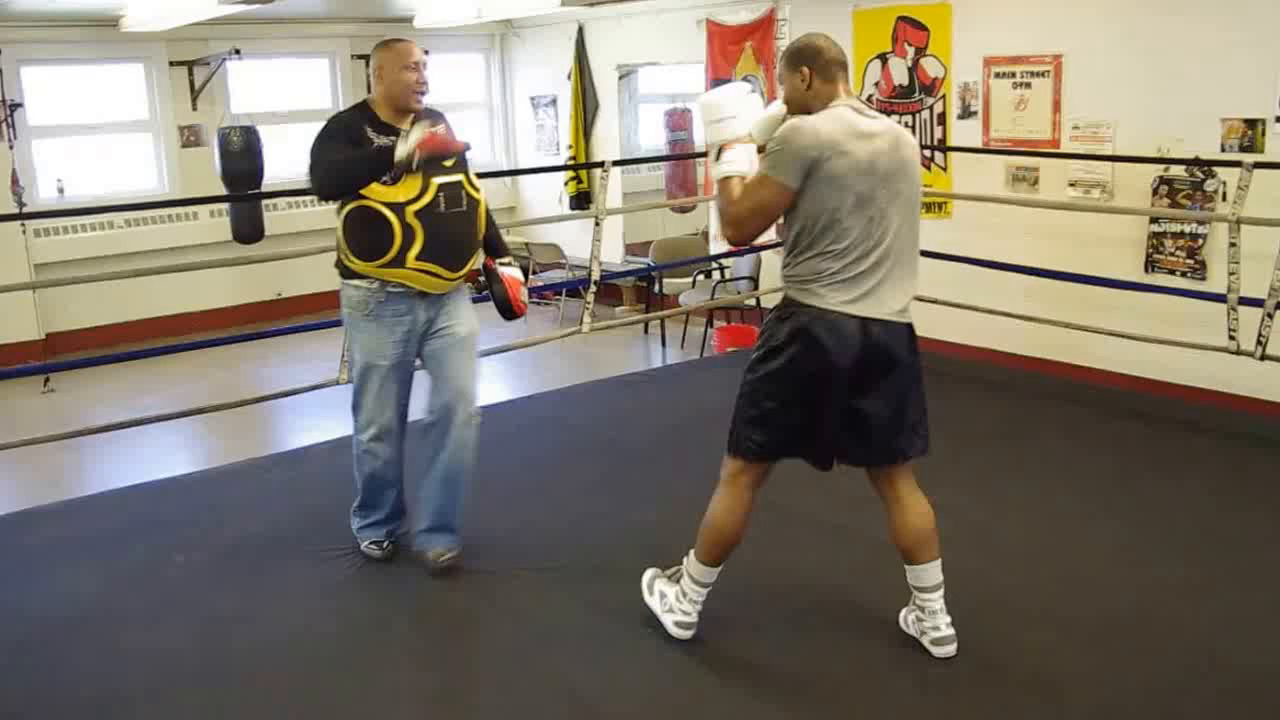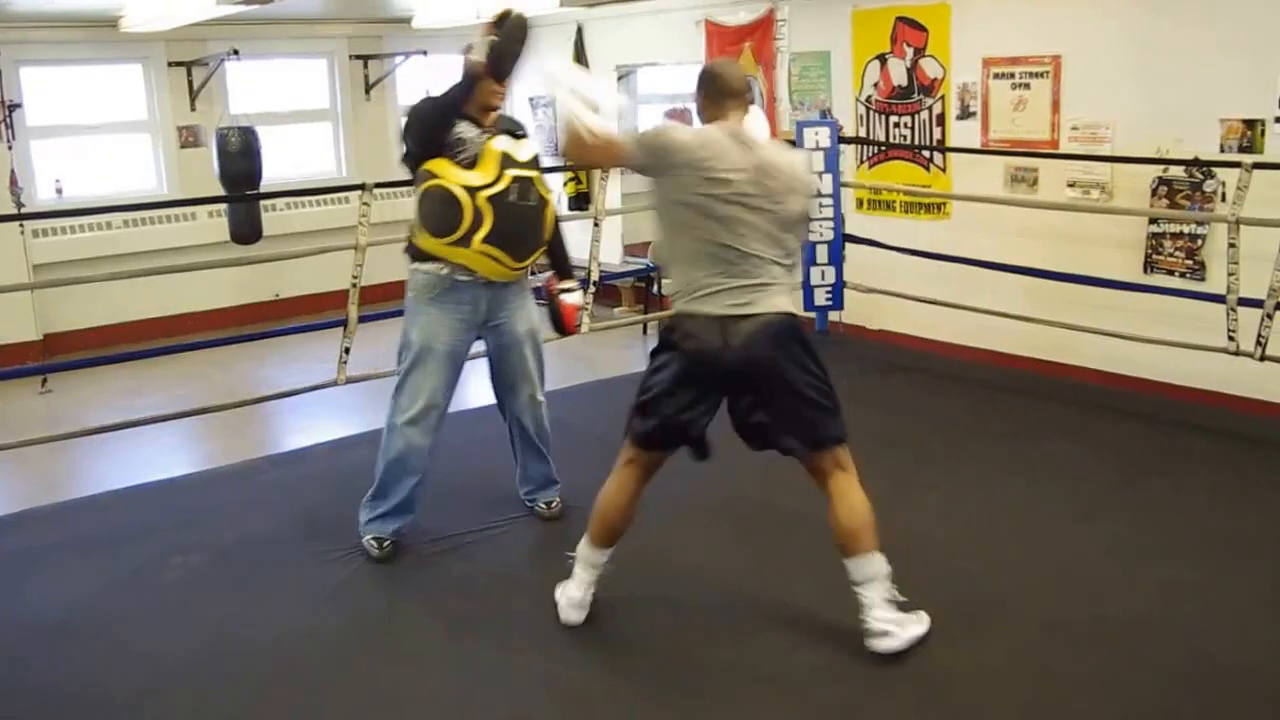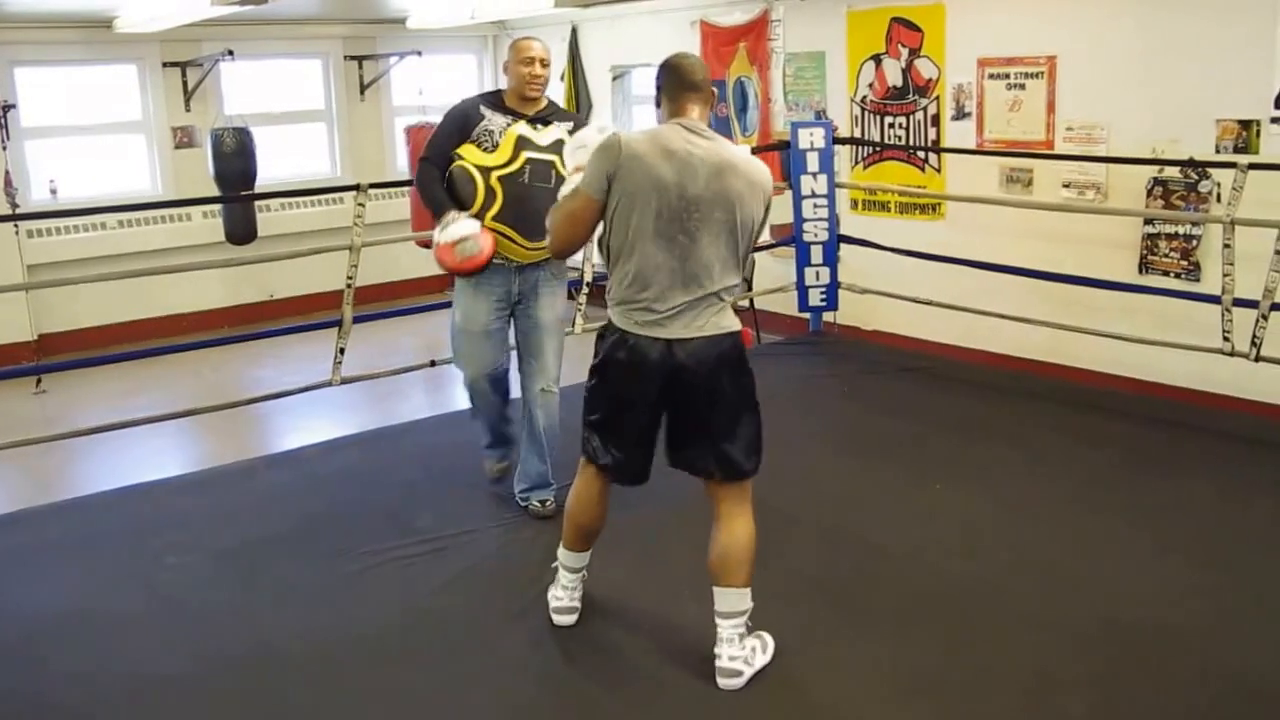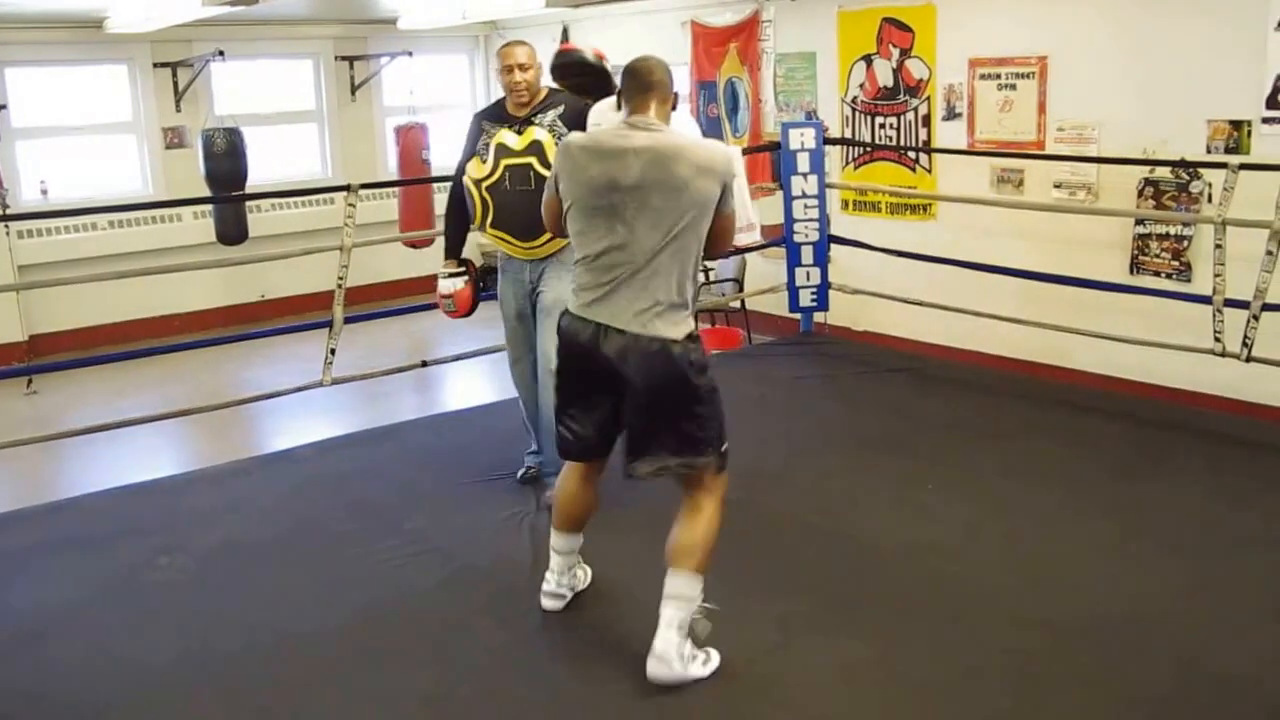
dt=0.5s
person 1, frame 1
left shoulder: (805, 135)
right shoulder: (901, 140)
left elbow: (741, 228)
left wrist: (727, 155)
left hip: (814, 327)
right hip: (888, 330)
left knee: (743, 472)
right knee: (896, 479)
left ankle: (684, 603)
right ankle: (933, 618)
person 1, frame 2
left shoulder: (676, 146)
right shoulder: (796, 166)
left elbow: (584, 153)
left wrist: (577, 113)
left hip: (697, 334)
right hip: (775, 334)
left knee: (635, 461)
right knee: (835, 468)
left ankle: (580, 589)
right ankle: (882, 614)
person 1, frame 3
left shoulder: (620, 150)
right shoulder: (754, 173)
left elbow: (560, 243)
left wrist: (576, 184)
left hip: (630, 344)
right hip: (713, 348)
left knee: (596, 471)
right knee: (732, 496)
left ankle: (566, 593)
right ankle: (733, 646)
person 1, frame 4
left shoulder: (576, 152)
right shoulder: (712, 160)
left elbow: (554, 222)
right elbow: (720, 245)
left hip: (585, 332)
right hip: (660, 346)
left knee: (583, 461)
right knee: (705, 485)
left ankle: (560, 577)
right ankle: (671, 641)
person 2, frame 1
left shoulder: (437, 125)
right shoulder: (346, 131)
left elbow: (469, 195)
right elbow: (325, 182)
left wrist: (499, 254)
right wrist: (396, 154)
left hip: (448, 296)
right hip: (380, 303)
left knee: (457, 408)
right knee: (379, 424)
left ankle: (438, 530)
right ankle: (376, 522)
person 2, frame 2
left shoulder: (517, 134)
right shoulder: (437, 121)
left elbow: (540, 207)
right elbow: (421, 130)
left wrist: (564, 275)
right wrist: (481, 72)
left hip: (510, 289)
right hip: (445, 289)
left knee: (527, 398)
right knee: (417, 408)
left ankle: (540, 486)
right ankle: (383, 517)
person 2, frame 3
left shoulder: (570, 127)
right shoulder: (471, 113)
right elbow: (428, 167)
right wrist: (447, 215)
left hip: (546, 271)
right hip: (484, 269)
left knee: (542, 382)
right knee: (482, 369)
left ankle: (535, 483)
right ankle: (500, 444)
person 2, frame 4
left shoulder: (572, 109)
right shoulder: (483, 124)
right elbow: (462, 192)
right wrist: (451, 262)
left hip: (565, 259)
right hip: (513, 262)
left knee: (557, 364)
right knee: (525, 367)
left ankle: (565, 466)
right ankle: (542, 451)
